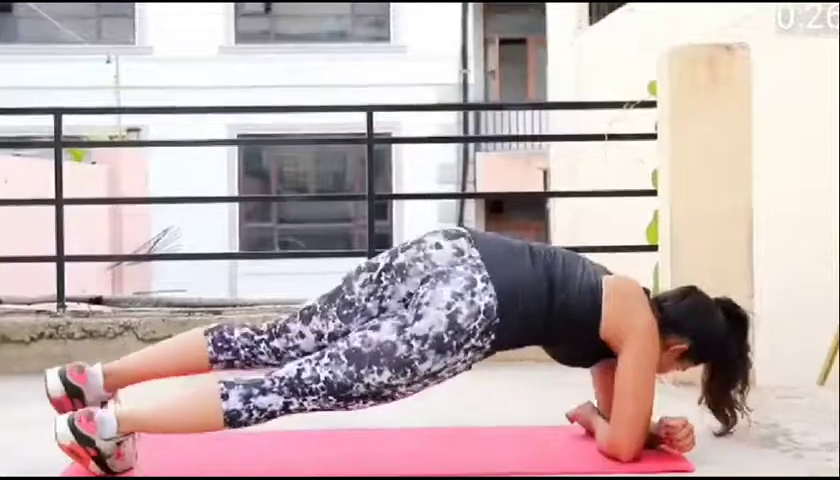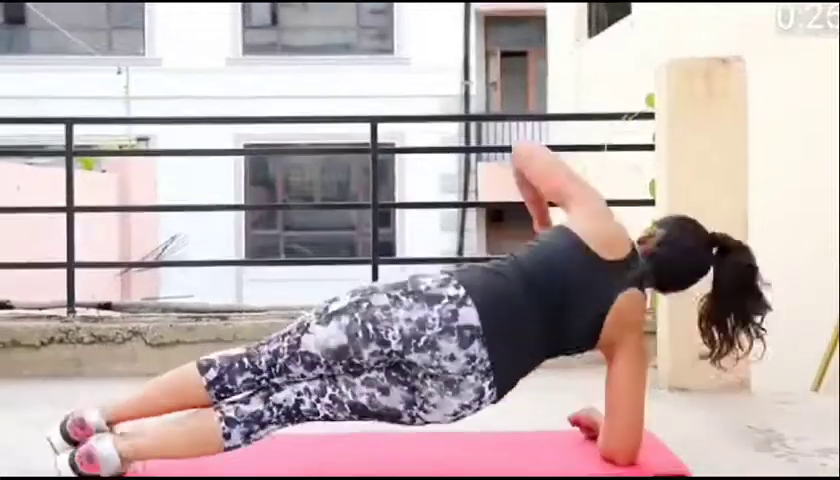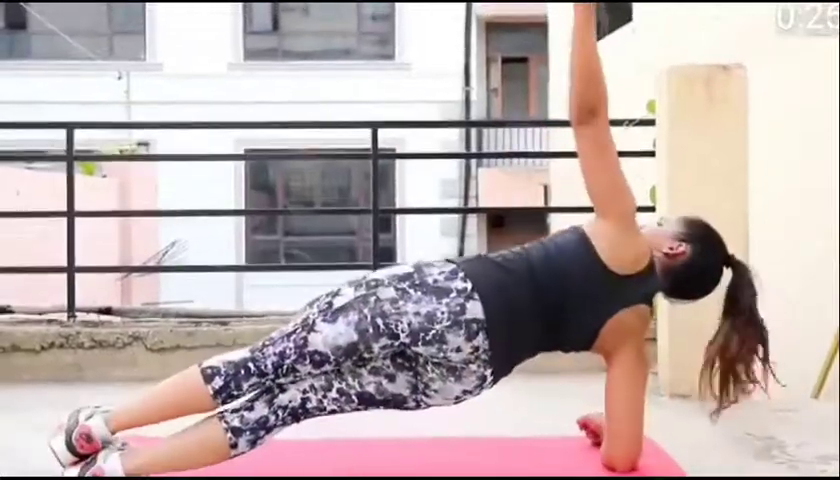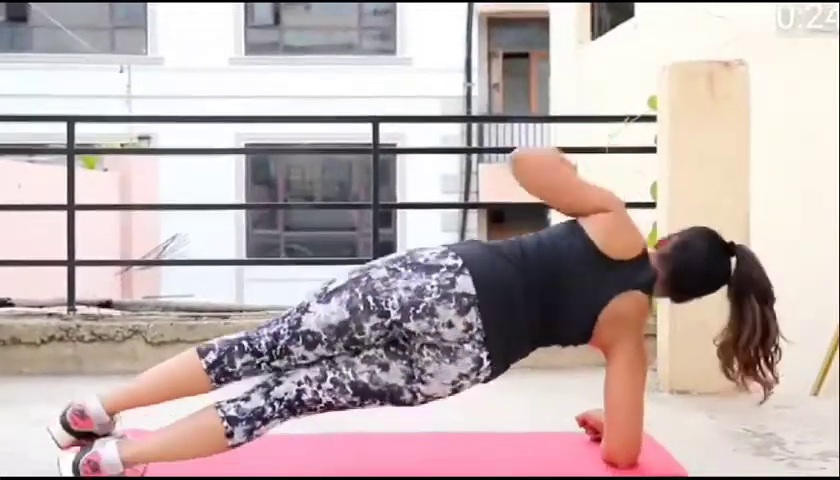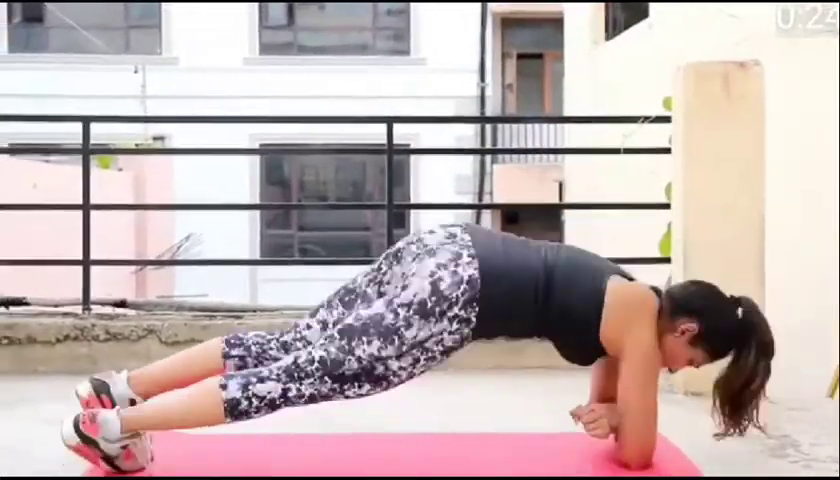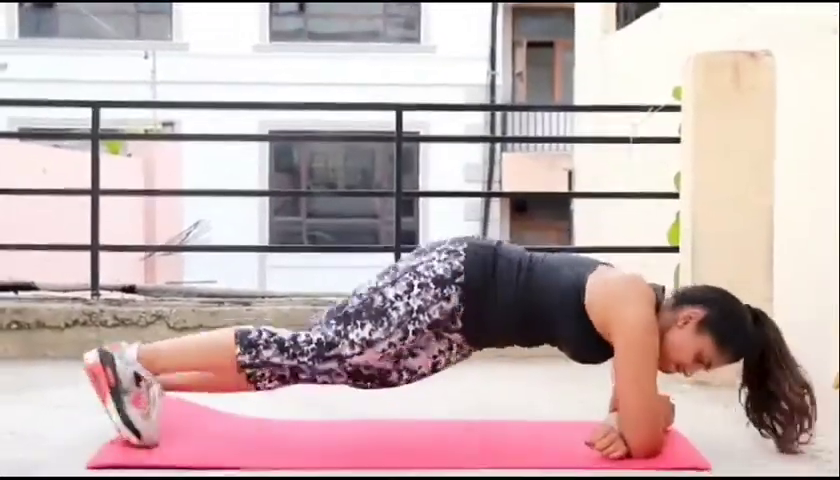
dt=0.5s
person 1, frame 1
left shoulder: (623, 303)
right shoulder: (642, 327)
left elbow: (610, 407)
right wrist: (592, 418)
left hip: (446, 255)
right hip: (464, 301)
left knee: (273, 343)
right knee: (298, 384)
left ankle: (94, 378)
right ankle: (112, 422)
person 1, frame 2
left shoulder: (603, 224)
right shoulder: (630, 326)
left elbow: (526, 165)
left wrist: (538, 205)
right wrist: (592, 422)
left hip: (436, 306)
right hip: (459, 386)
left knee: (257, 368)
right knee: (283, 404)
person 1, frame 3
left shoulder: (623, 232)
right shoulder: (630, 333)
left elbow: (588, 115)
left hip: (436, 296)
right hip: (459, 366)
left knee: (263, 369)
right knee: (287, 403)
person 1, frame 4
left shoulder: (610, 221)
right shoulder: (629, 325)
left elbow: (526, 163)
left wrist: (560, 179)
left hip: (430, 277)
right hip: (457, 353)
left knee: (262, 350)
right knee: (285, 398)
left ankle: (95, 410)
person 1, frame 5
left shoulder: (625, 293)
right shoulder: (644, 326)
left elbow: (605, 402)
left wrist: (605, 411)
left hip: (444, 246)
right hip: (457, 284)
left knee: (289, 347)
right knee: (306, 375)
left ankle: (125, 384)
person 1, frame 6
left shoulder: (643, 321)
right shoulder: (636, 309)
left elbow: (629, 418)
right elbow: (643, 432)
left wrist: (624, 421)
right wrist: (649, 418)
left hip: (465, 327)
right hip: (452, 277)
left knee: (330, 369)
right knee: (313, 349)
left ankle: (160, 381)
right ankle: (137, 361)
